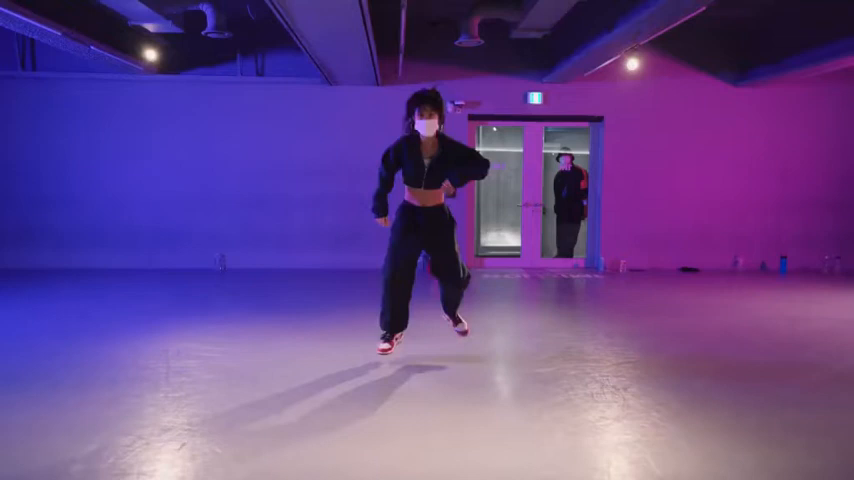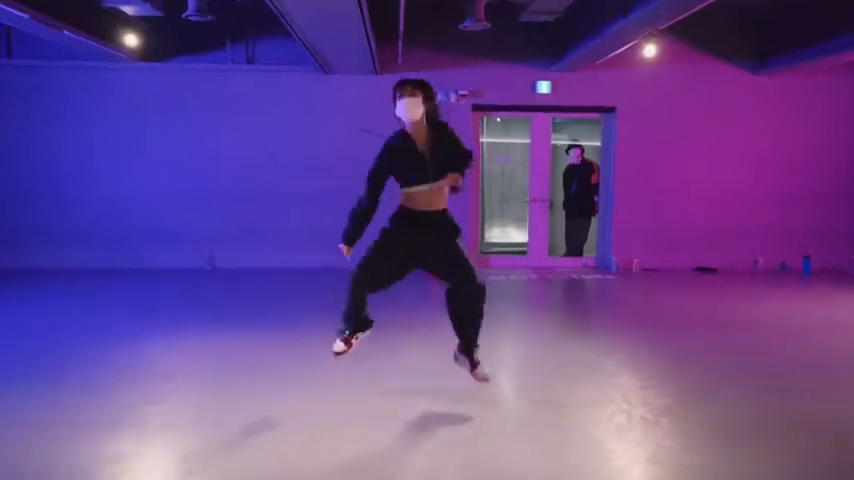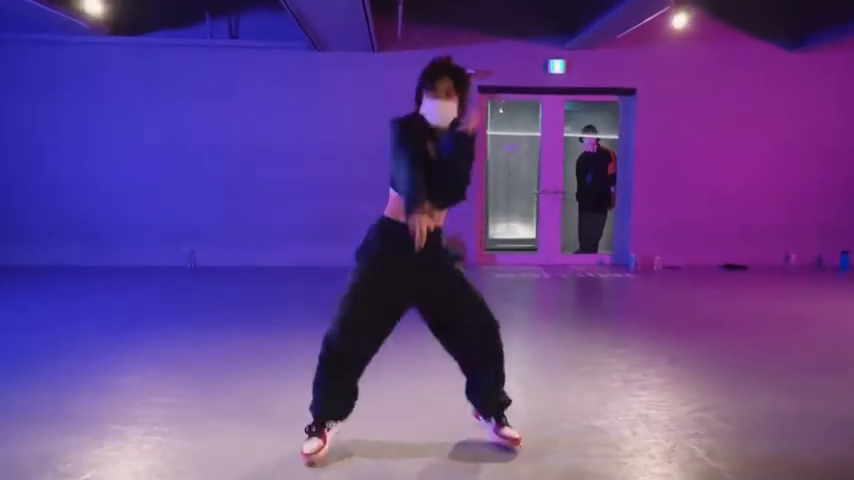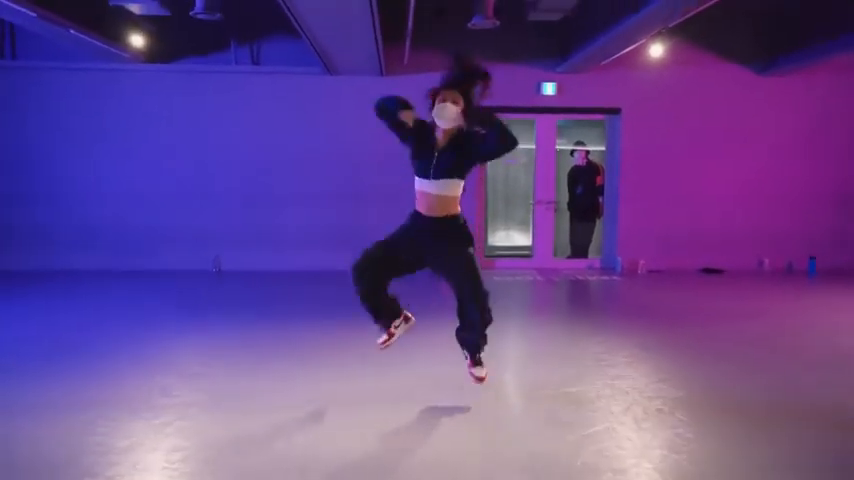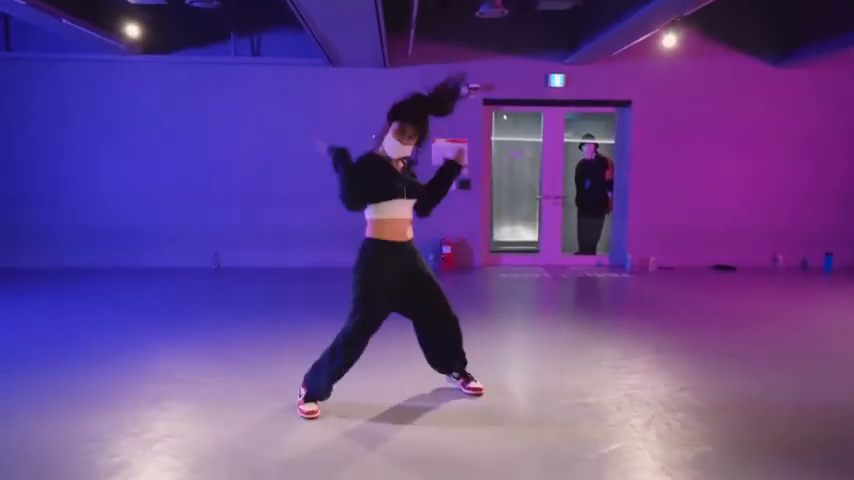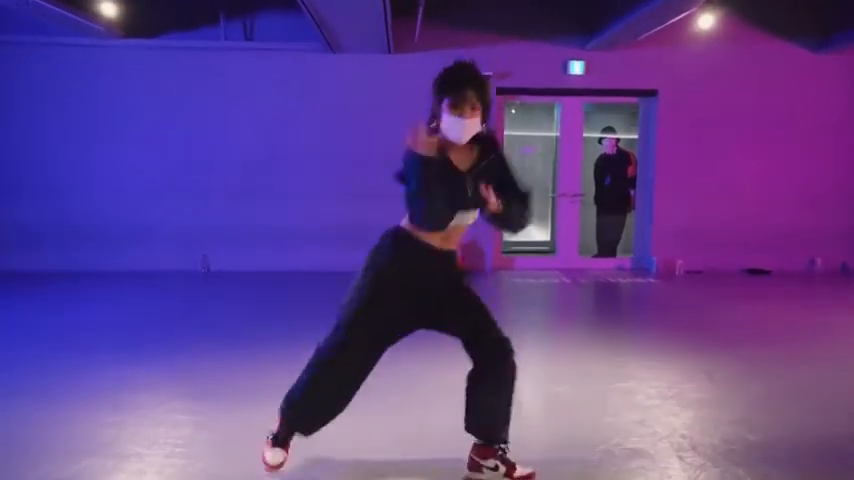
dt=0.7s
person 1, frame 1
left shoulder: (450, 148)
right shoulder: (404, 146)
left elbow: (482, 165)
right elbow: (386, 175)
left wrist: (456, 179)
right wrist: (380, 208)
left hip: (438, 217)
right hip: (409, 216)
left knee: (454, 274)
right knee: (396, 274)
left ankle: (451, 311)
right ankle: (391, 331)
person 1, frame 2
left shoulder: (442, 133)
right shoulder: (394, 147)
left elbow: (462, 157)
right elbow: (372, 192)
left wrist: (457, 171)
right wrist: (351, 236)
left hip: (438, 225)
right hip: (406, 224)
left knee: (471, 289)
right knee: (363, 276)
left ankle: (467, 351)
right ankle: (353, 328)
person 1, frame 3
left shoulder: (457, 143)
right shoulder: (407, 133)
left elbow: (454, 189)
right elbow: (408, 167)
left wrist: (465, 134)
right wrist: (417, 204)
left hip: (430, 251)
right hip: (389, 245)
left knee: (482, 330)
right knee: (349, 334)
left ankle: (493, 412)
right ankle: (324, 419)
person 1, frame 4
left shoulder: (470, 142)
right shoulder: (421, 135)
left elbow: (507, 141)
right elbow: (383, 106)
left wrist: (480, 116)
right wrist: (401, 111)
left hip: (449, 232)
right hip: (417, 226)
left knee: (473, 295)
right knee: (365, 270)
left ankle: (473, 349)
right ankle: (393, 318)
person 1, frame 5
left shoulder: (406, 171)
right shoulder: (367, 165)
left elbow: (424, 207)
right elbow: (353, 199)
left wrist: (449, 170)
left hip: (408, 256)
right hip: (377, 256)
left knee: (441, 320)
right knee: (359, 328)
left ankle: (455, 368)
right ankle: (312, 389)
person 1, frame 6
left shoulder: (489, 154)
right shoulder: (424, 154)
left elbow: (518, 216)
right elbow: (430, 219)
left wrist: (500, 206)
right wrist: (427, 161)
left hip: (442, 269)
right hip: (400, 259)
left knee: (495, 353)
right knee: (348, 347)
right ankle: (286, 427)
person 2, frame 1
left shoulder: (580, 172)
right shoulder: (559, 175)
left elbow: (584, 193)
left wrist: (583, 210)
left hip: (574, 212)
right hip: (562, 211)
left knee: (569, 239)
right knee: (561, 239)
person 2, frame 2
left shoulder: (590, 166)
right shoulder: (569, 168)
left elbow: (595, 188)
right elbow: (566, 186)
left wrist: (594, 205)
left hip: (584, 208)
right hip: (571, 207)
left knee: (579, 237)
right knee: (570, 237)
left ankle: (575, 256)
right ankle: (571, 256)
person 2, frame 3
left shoulder: (607, 155)
right shoulder: (583, 157)
left elbow: (612, 179)
left wrist: (611, 198)
left hip: (600, 201)
right hip: (585, 200)
left knee: (594, 231)
right knee: (584, 233)
left ankle: (589, 252)
right ankle: (585, 253)
person 2, frame 4
left shoulder: (595, 168)
right shoulder: (573, 170)
left elbow: (600, 191)
right elbow: (571, 189)
left wrist: (600, 208)
right wrist: (571, 205)
left hip: (589, 210)
right hip: (576, 209)
left knee: (584, 239)
right knee: (575, 238)
left ankle: (580, 258)
right ankle: (576, 258)
person 2, frame 5
left shoulder: (604, 162)
right shoulder: (581, 165)
left elbow: (609, 185)
left wrist: (609, 203)
right wrist: (578, 200)
left hip: (598, 205)
right hip: (584, 205)
left knee: (593, 234)
right knee: (583, 234)
left ankle: (588, 254)
right ankle: (584, 254)
person 2, frame 6
left shoulder: (626, 157)
right shoulder: (601, 160)
left elbow: (632, 182)
left wrist: (631, 201)
right wrist: (598, 198)
left hip: (619, 204)
right hip: (603, 203)
left knee: (613, 235)
right knee: (602, 235)
left ankle: (607, 256)
right ankle: (603, 256)
